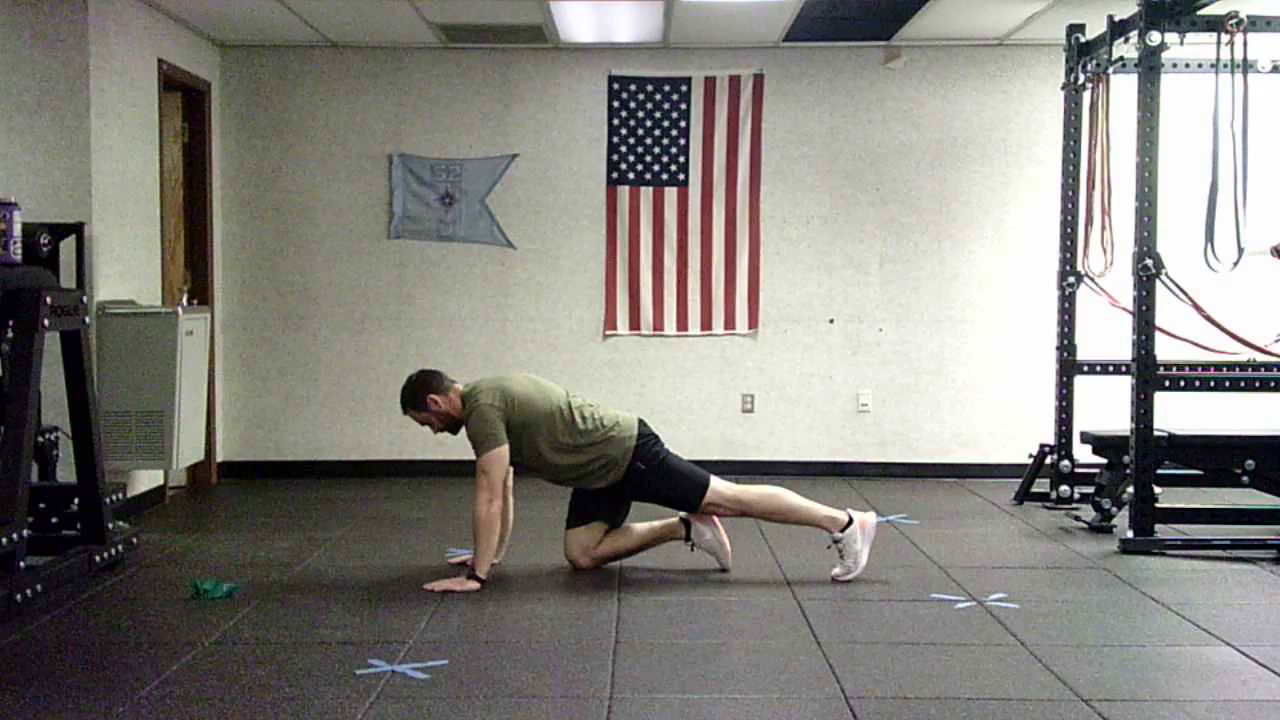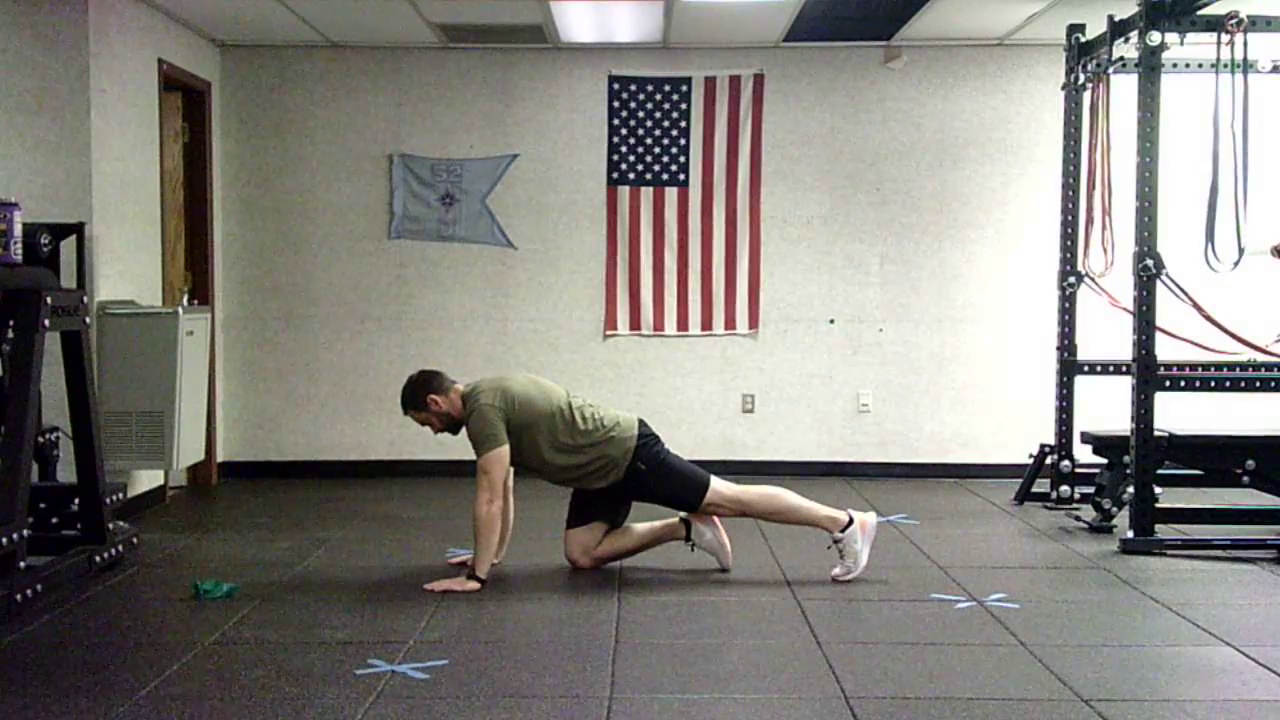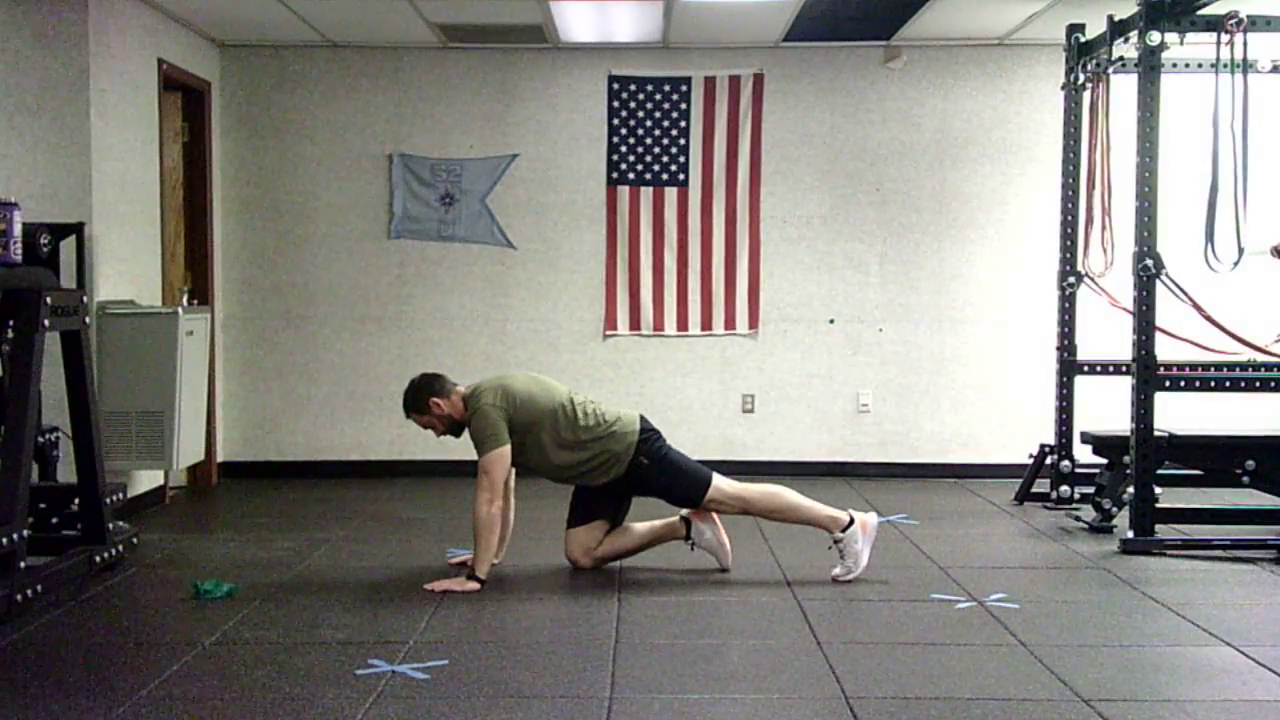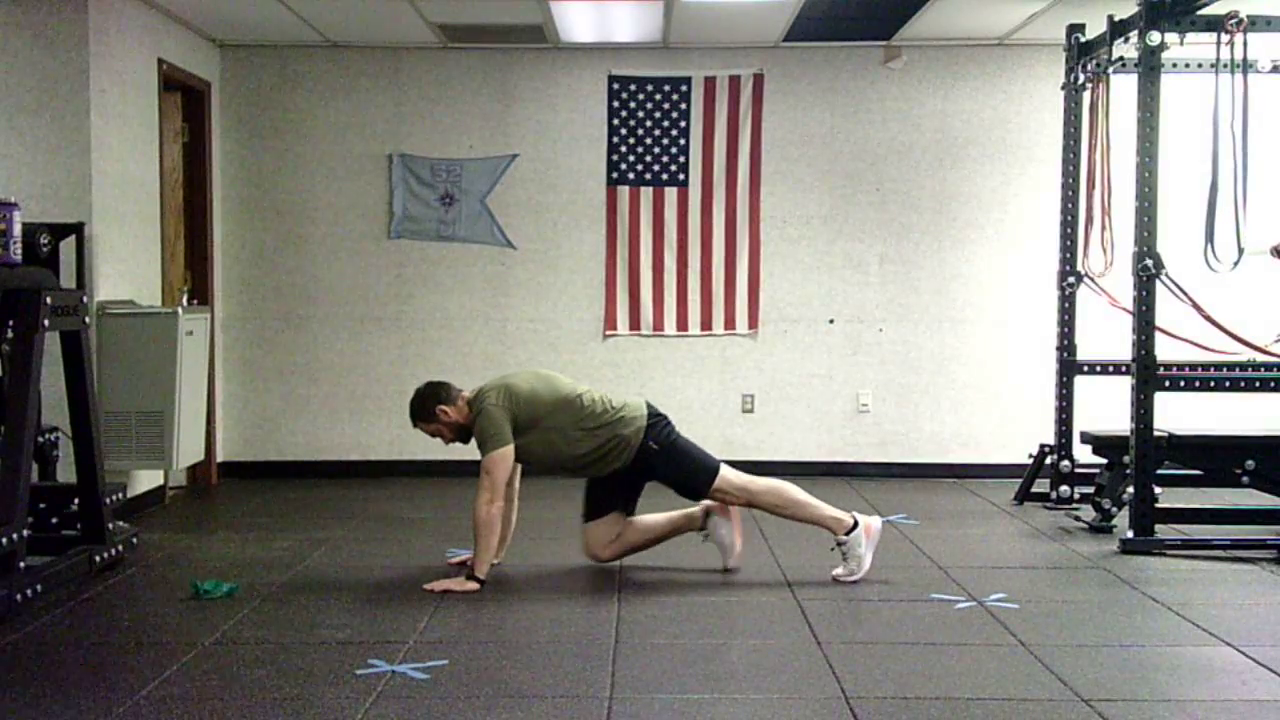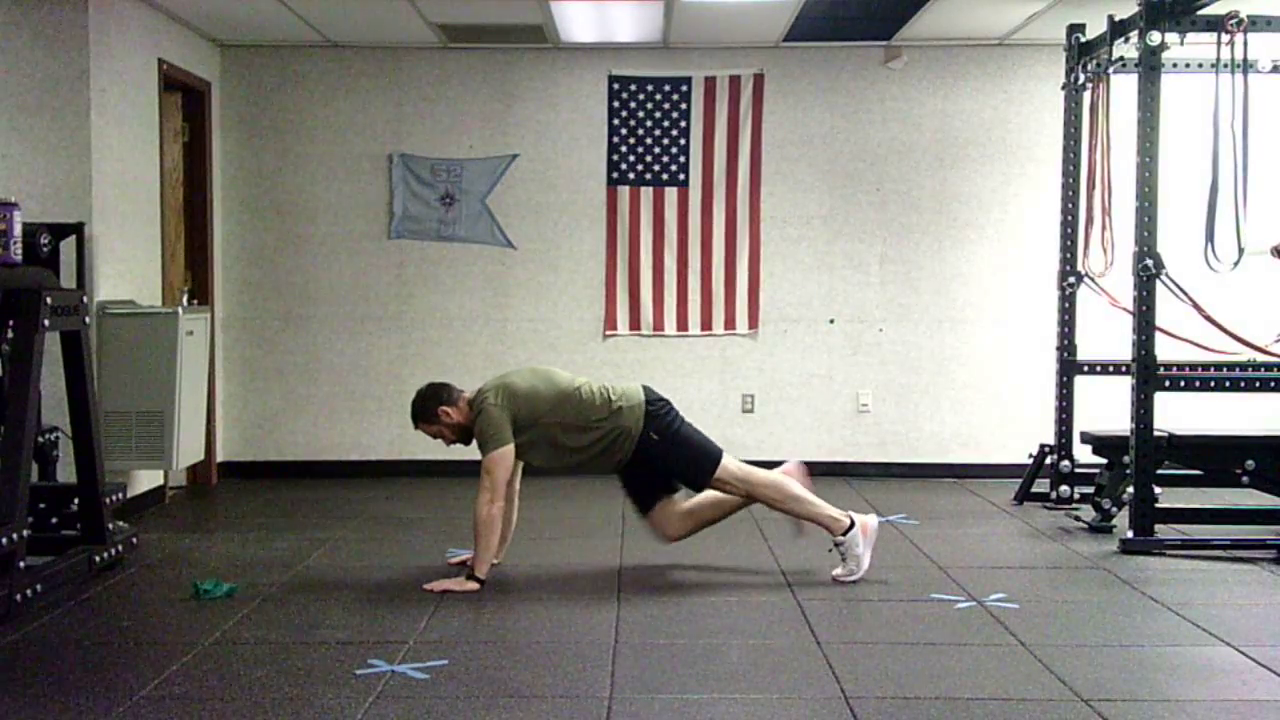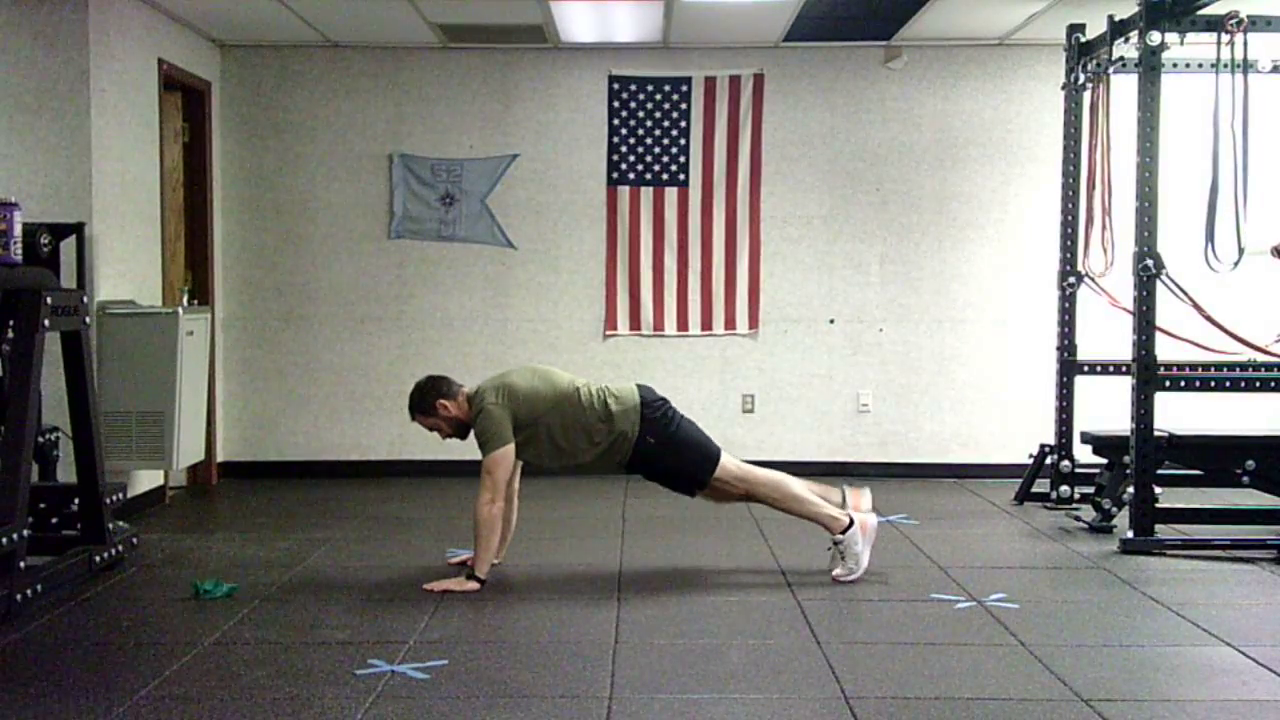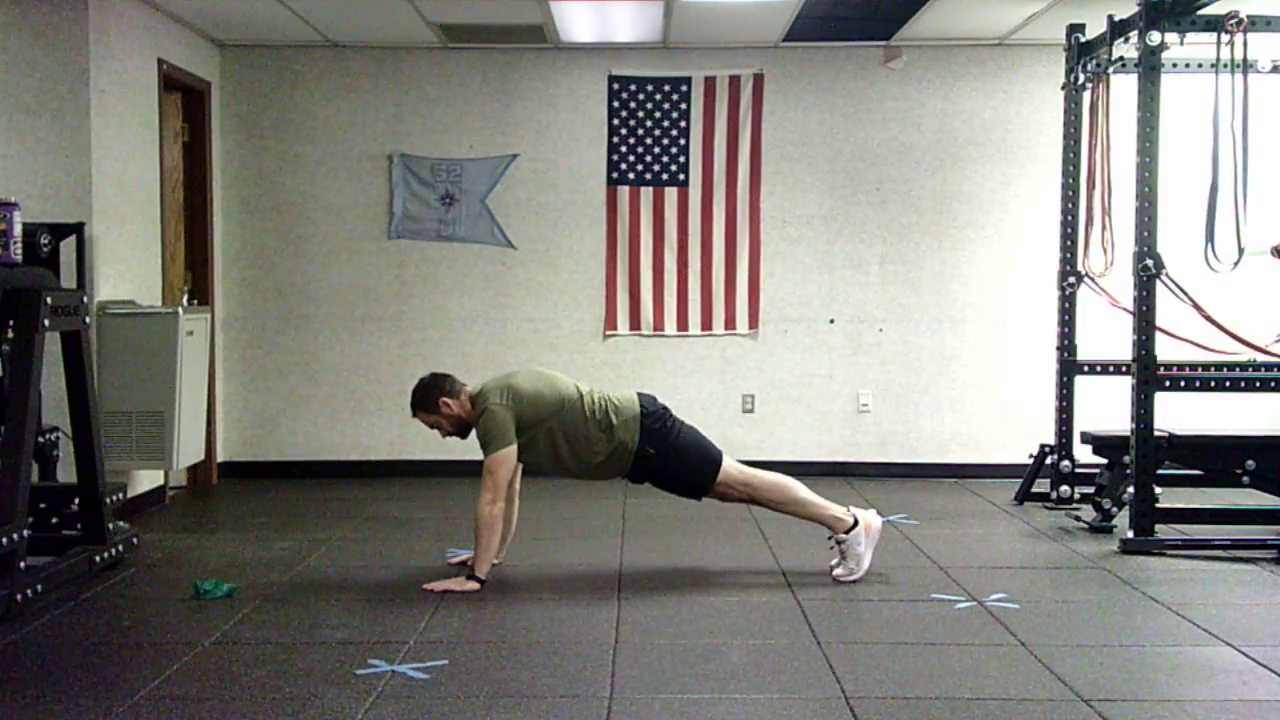
dt=0.2s
person 1, frame 1
left shoulder: (481, 410)
right shoulder: (491, 397)
left elbow: (489, 497)
right elbow: (504, 489)
left wrist: (475, 575)
right wrist: (492, 553)
left hip: (626, 454)
right hip: (608, 463)
left knee: (727, 499)
right knee: (582, 556)
left ankle: (845, 523)
right ankle: (687, 528)
person 1, frame 2
left shoulder: (482, 410)
right shoulder: (490, 397)
left elbow: (490, 498)
right elbow: (504, 491)
left wrist: (476, 576)
right wrist: (492, 553)
left hip: (627, 454)
right hip: (608, 463)
left knee: (729, 498)
right knee: (582, 556)
left ankle: (846, 524)
right ankle: (687, 529)
person 1, frame 3
left shoulder: (484, 410)
right shoulder: (493, 399)
left elbow: (490, 498)
right elbow: (505, 490)
left wrist: (476, 575)
right wrist: (492, 553)
left hip: (629, 450)
right hip: (610, 460)
left knee: (730, 496)
right knee: (582, 555)
left ankle: (847, 525)
right ankle: (686, 526)
person 1, frame 4
left shoulder: (489, 411)
right shoulder: (498, 404)
left elbow: (491, 499)
right elbow: (509, 491)
left wrist: (476, 575)
right wrist: (494, 553)
left hip: (637, 436)
right hip: (618, 450)
left knee: (736, 488)
right knee: (601, 548)
left ankle: (850, 526)
right ankle: (704, 518)
person 1, frame 5
left shoulder: (489, 412)
right shoulder: (499, 405)
left elbow: (491, 500)
right elbow: (509, 491)
left wrist: (476, 576)
right wrist: (493, 553)
left hip: (639, 423)
right hip: (628, 432)
left knee: (735, 477)
right knee: (670, 526)
left ankle: (848, 527)
right ankle: (781, 481)
person 1, frame 6
left shoulder: (489, 410)
right shoulder: (498, 401)
left elbow: (492, 498)
right elbow: (509, 491)
left wrist: (476, 576)
right wrist: (493, 553)
left hip: (639, 426)
right hip: (633, 428)
left knee: (735, 480)
right knee: (723, 486)
left ankle: (846, 526)
right ankle: (842, 501)
person 1, frame 7
left shoulder: (492, 411)
right shoulder: (500, 401)
left elbow: (492, 499)
right elbow: (510, 492)
left wrist: (476, 575)
right wrist: (494, 553)
left hip: (639, 434)
right hip: (634, 434)
left knee: (739, 483)
right knee: (734, 488)
left ankle: (850, 526)
right ankle: (848, 517)
